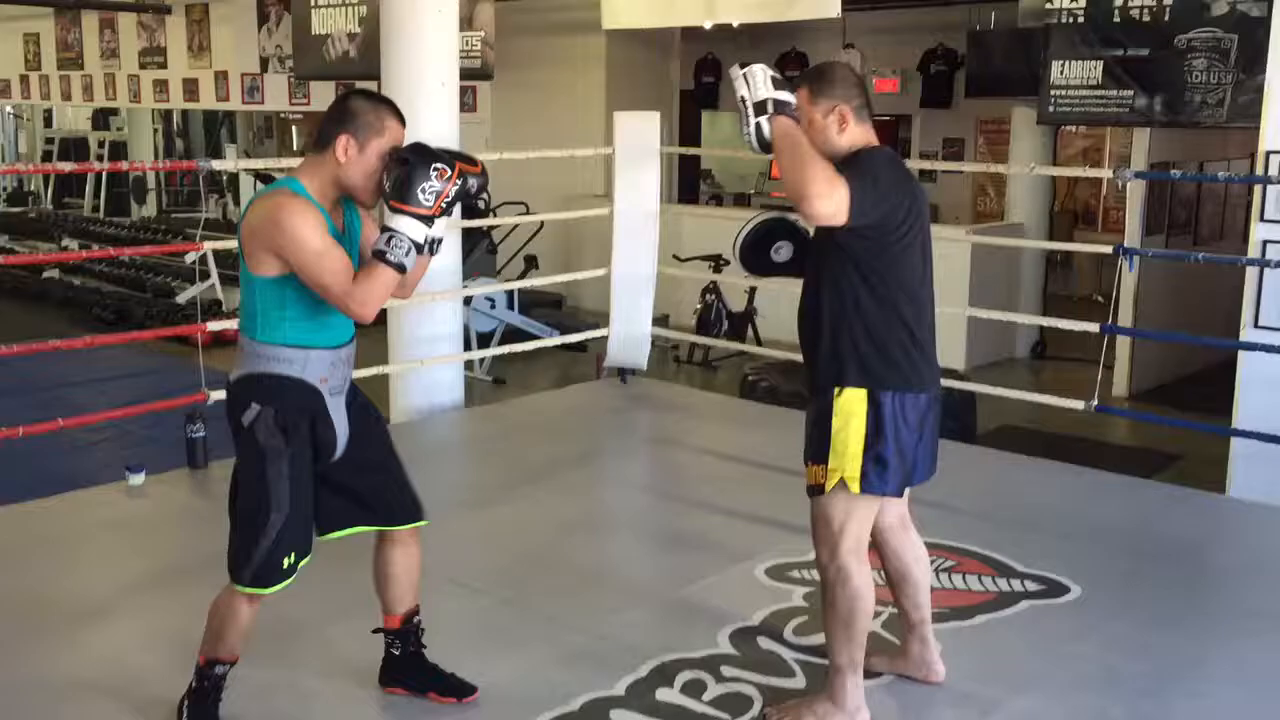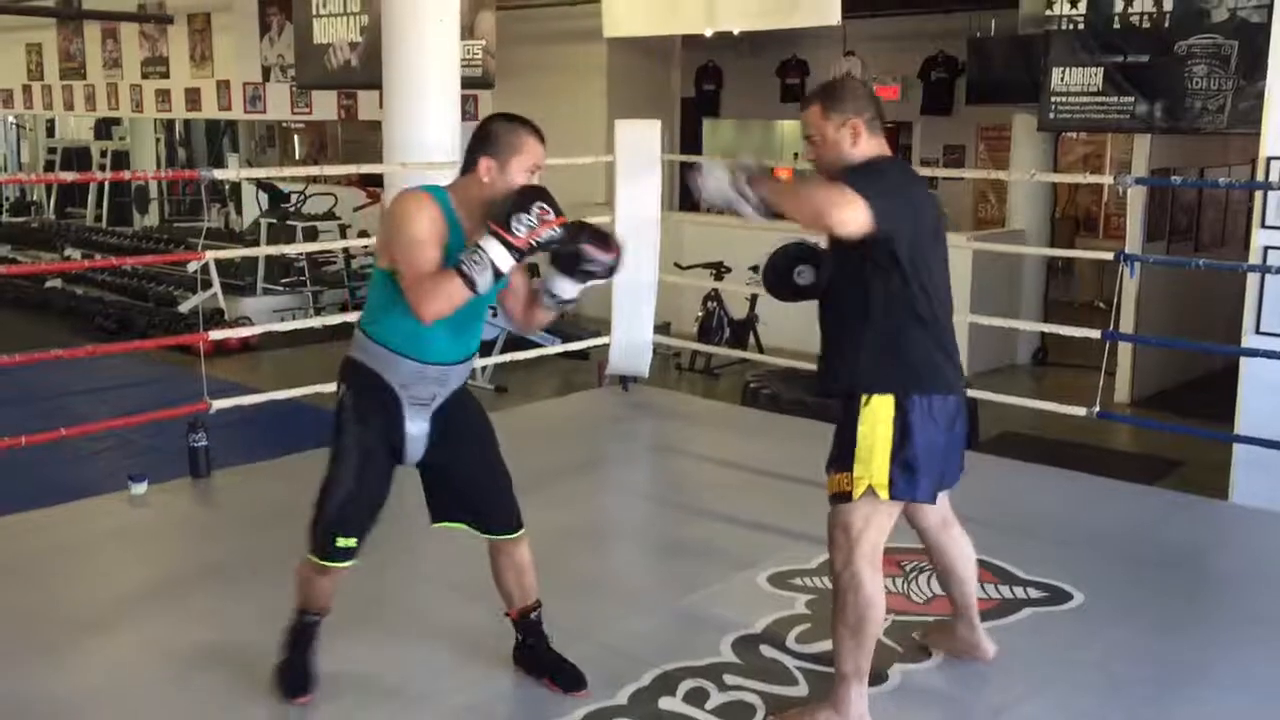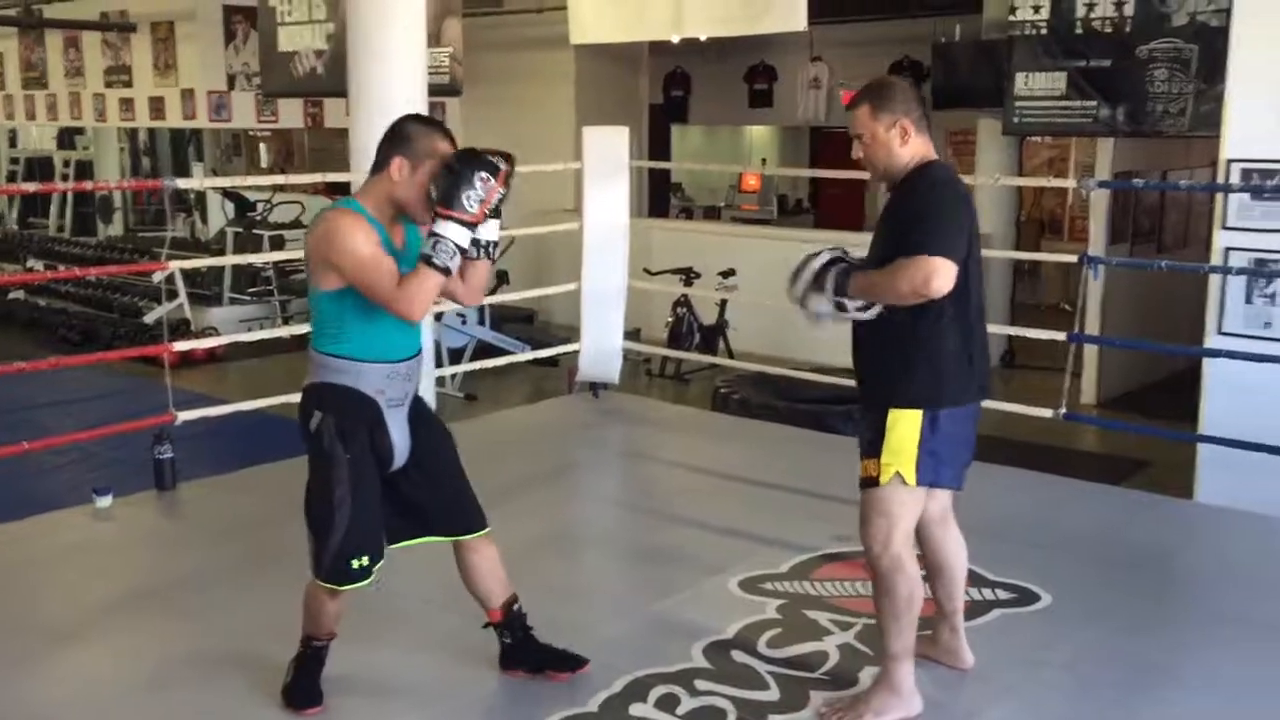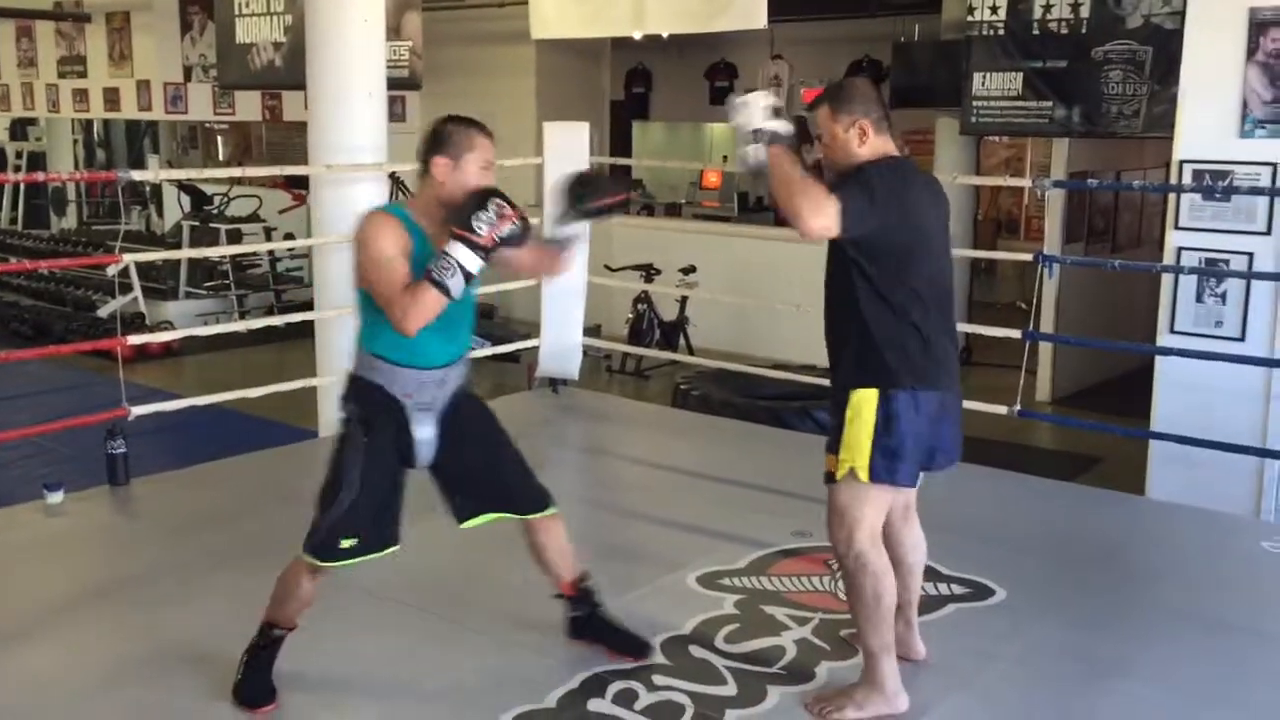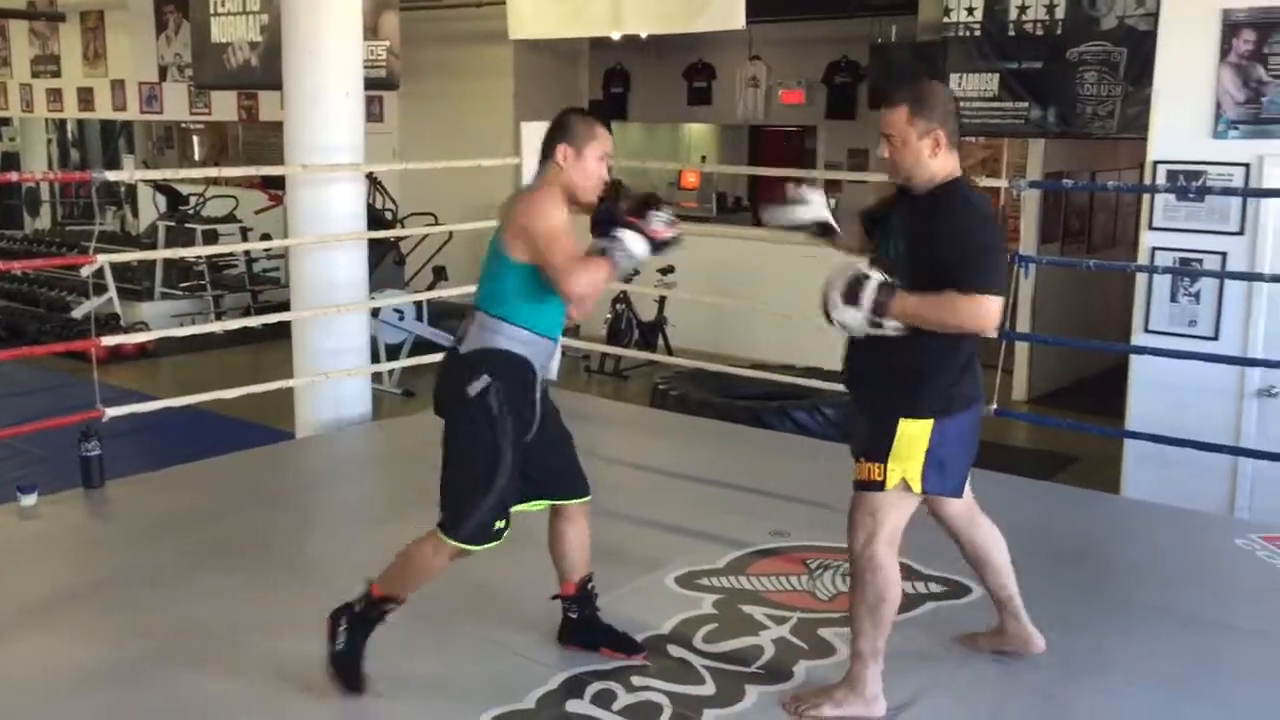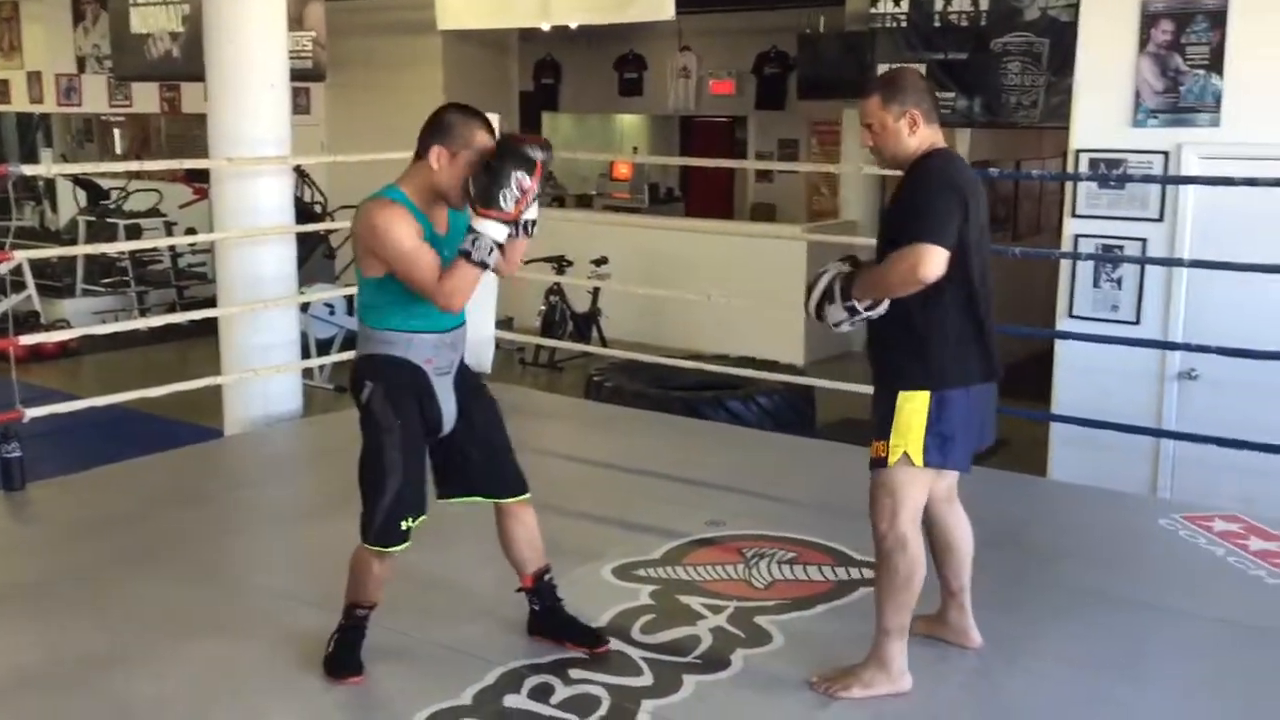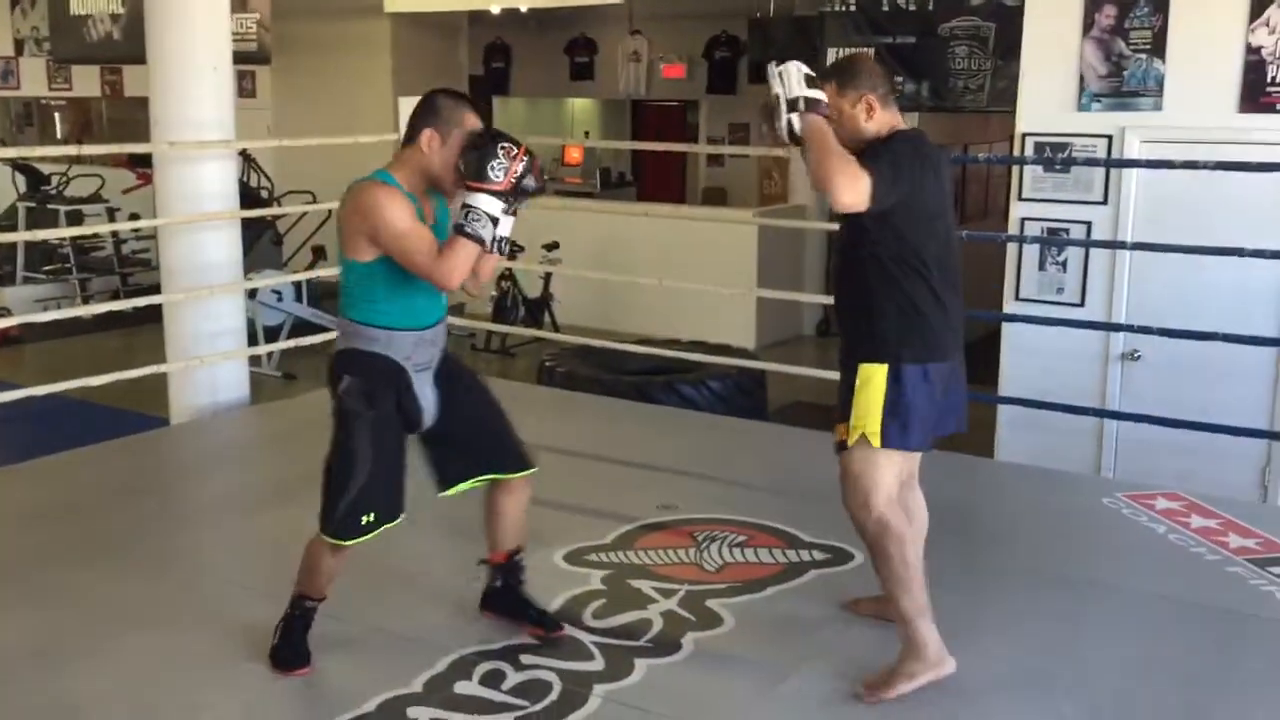
dt=0.5s
person 1, frame 1
left shoulder: (873, 171)
right shoulder: (884, 175)
left elbow: (820, 204)
left wrist: (774, 119)
right wrist: (800, 248)
left hip: (868, 388)
right hip: (898, 382)
left knee: (839, 541)
right knee: (890, 520)
right ankle: (921, 650)
person 1, frame 2
left shoulder: (882, 181)
right shoulder: (903, 189)
left elbow: (840, 215)
left wrist: (754, 187)
right wrist: (826, 275)
left hip: (894, 396)
right hip: (928, 387)
left knee: (854, 545)
right knee: (932, 514)
right ankle: (969, 630)
person 1, frame 3
left shoulder: (935, 189)
right shoulder: (919, 190)
left elbow: (933, 278)
left wrist: (850, 284)
right wrist: (853, 281)
left hip: (922, 395)
right hip: (927, 388)
left knee: (886, 536)
right knee: (933, 517)
right ankle: (950, 638)
person 1, frame 4
left shoulder: (877, 182)
right shoulder: (916, 185)
left elbow: (813, 219)
left wrist: (770, 145)
right wrist: (785, 164)
left hip: (888, 386)
right hip: (923, 380)
left knee: (854, 530)
right knee: (897, 510)
right ankle: (905, 631)
person 1, frame 5
left shoulder: (968, 215)
right shoulder: (908, 199)
left elbow: (982, 312)
right elbow: (865, 244)
left wrist: (886, 302)
right wrist: (822, 219)
left hip: (925, 402)
right hip: (901, 393)
left knee: (872, 538)
right knee: (958, 511)
right ankle: (1017, 628)
person 1, frame 6
left shoulder: (933, 178)
right shoulder: (946, 174)
left elbow: (923, 266)
left wrist: (858, 285)
right wrist: (867, 279)
left hip: (930, 378)
right hip: (953, 372)
left knee: (894, 515)
right knee: (937, 497)
left ankle: (888, 663)
right ankle: (958, 617)
person 1, frame 7
left shoulder: (898, 155)
right shoulder: (916, 154)
left elbow: (845, 192)
right elbow: (857, 193)
left wrist: (807, 116)
right wrist: (811, 122)
left hip: (898, 356)
right hip: (926, 349)
left knee: (871, 500)
right knee: (900, 483)
left ankle: (926, 649)
right ankle: (903, 597)
person 2, frame 1
left shoulder: (346, 205)
right shoulder: (283, 211)
left elbow: (401, 287)
right elbow: (359, 303)
left wrist: (429, 214)
right wrist: (413, 213)
left hip: (336, 393)
right hip: (278, 402)
left knee: (402, 523)
right knee: (261, 574)
left ankle: (403, 661)
person 2, frame 2
left shoulder: (507, 225)
right shoulder: (416, 210)
left elbow: (526, 321)
right elbow: (426, 305)
left wrist: (568, 275)
right wrist: (504, 246)
left hip: (448, 398)
right hip: (378, 394)
left knee: (506, 526)
right knee: (334, 548)
left ankle: (531, 643)
right ankle: (302, 638)
person 2, frame 3
left shoulder: (409, 226)
right shoulder: (341, 228)
left elbow: (471, 294)
right elbow: (411, 305)
left wrist: (483, 219)
right wrist: (457, 221)
left hip: (403, 404)
right hip: (345, 412)
left knee: (469, 527)
right knee: (343, 566)
left ankle: (516, 643)
right ankle: (309, 660)
person 2, frame 4
left shoulder: (464, 224)
right shoulder: (383, 230)
left elbow: (542, 264)
right elbow: (408, 319)
left wrist: (576, 217)
right wrist: (468, 246)
left hip: (448, 400)
right hip: (381, 407)
left knee: (536, 507)
right knee: (329, 548)
left ankle: (586, 615)
right ankle: (263, 652)
person 2, frame 5
left shoulder: (548, 216)
right shoulder: (542, 206)
left elbow: (575, 307)
right elbow: (578, 288)
left wrist: (625, 241)
right wrist: (636, 239)
left hip: (521, 378)
right hip: (489, 378)
left knee: (572, 500)
right knee: (467, 532)
left ankle: (580, 618)
right ankle: (360, 617)
person 2, frame 6
left shoulder: (454, 204)
right shoulder: (384, 217)
left elbow: (507, 265)
right elbow: (448, 294)
left wrist: (520, 198)
right wrist: (491, 216)
left hip: (449, 371)
right hip: (395, 379)
left knee: (511, 492)
right knee: (387, 531)
left ankle: (545, 609)
right ankle: (351, 631)
person 2, frame 7
left shoulder: (442, 197)
right shoulder: (376, 199)
left elbow: (475, 276)
right elbow: (441, 276)
left wrist: (503, 199)
right wrist: (487, 194)
left hip: (434, 363)
right hip: (373, 373)
left knee: (514, 469)
right knee: (348, 524)
left ankle: (504, 589)
right ankle: (296, 622)
